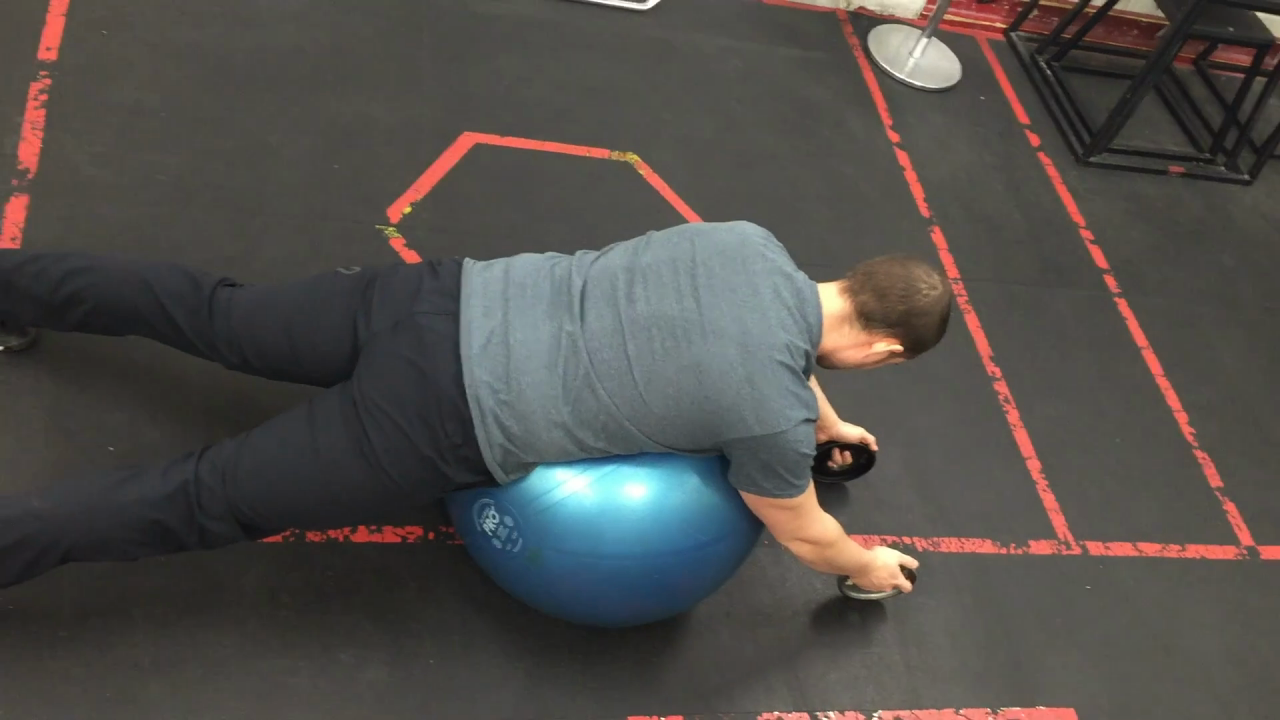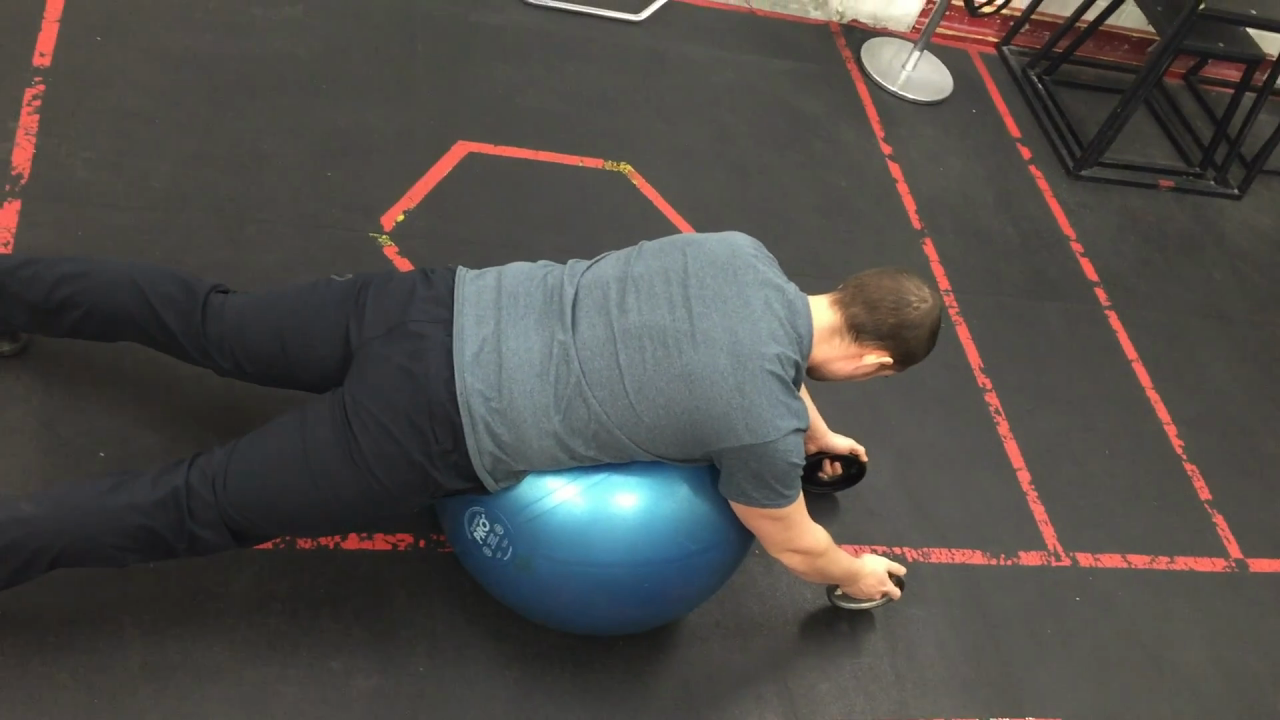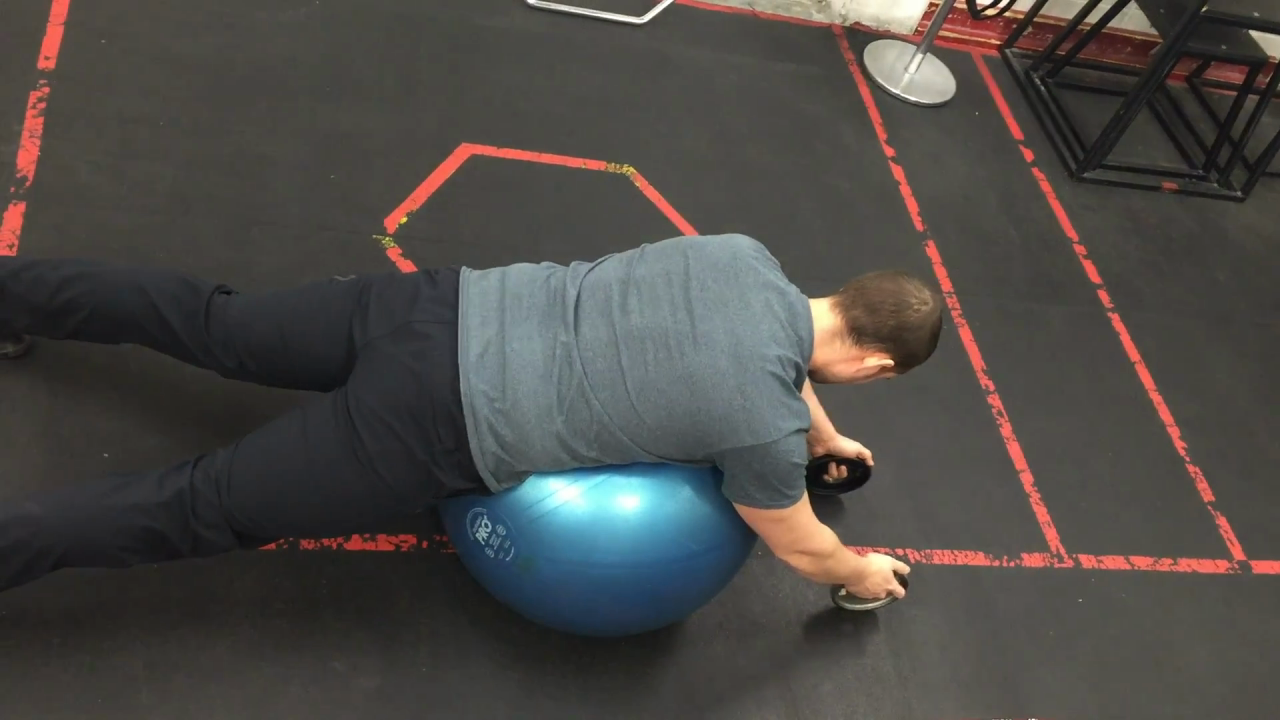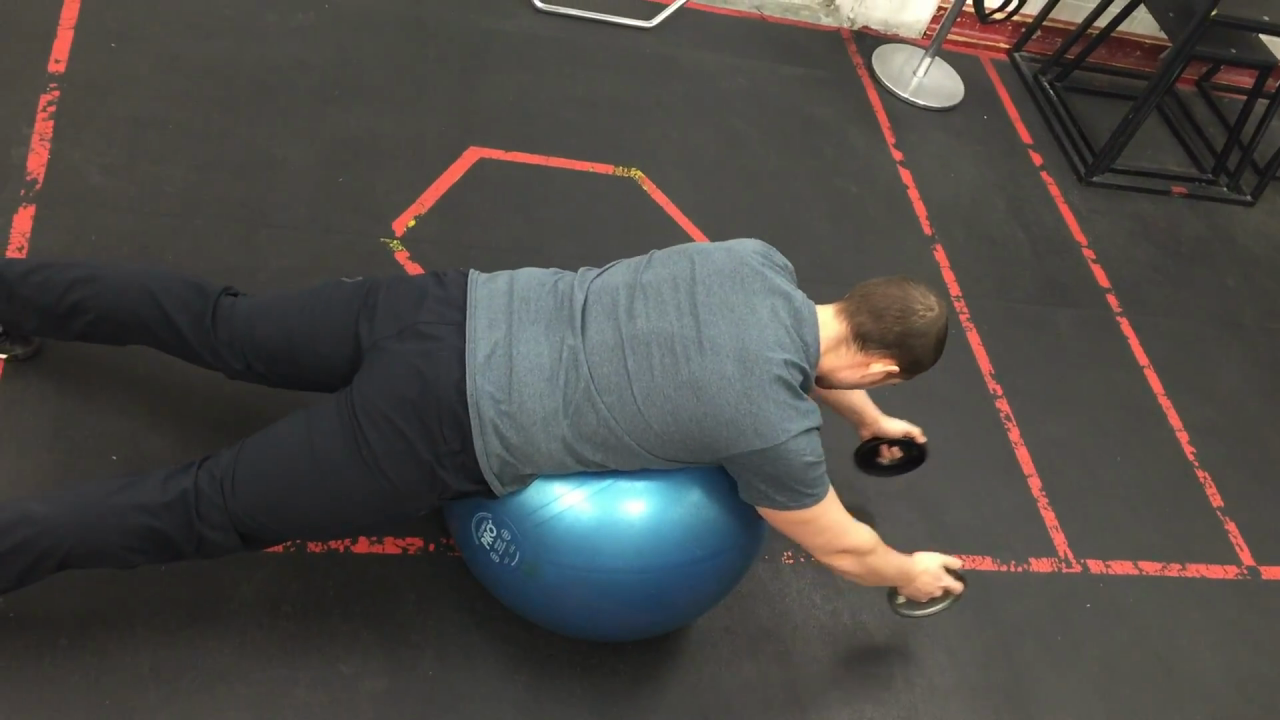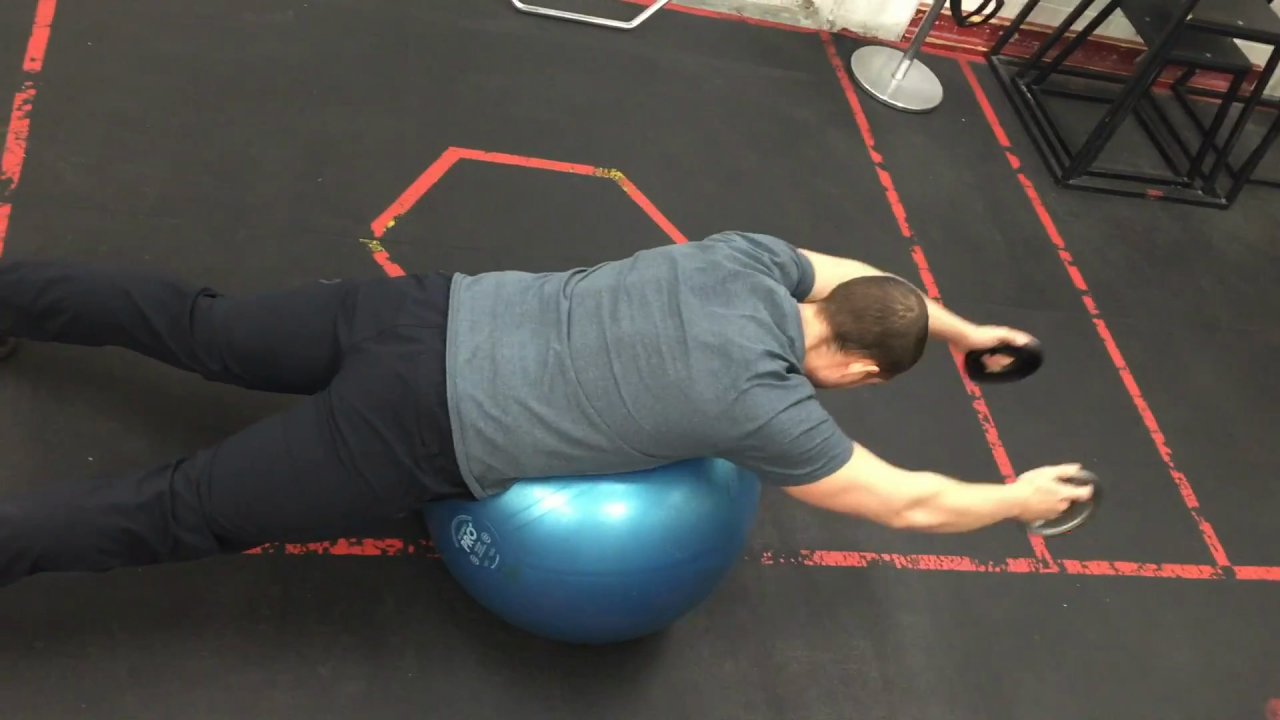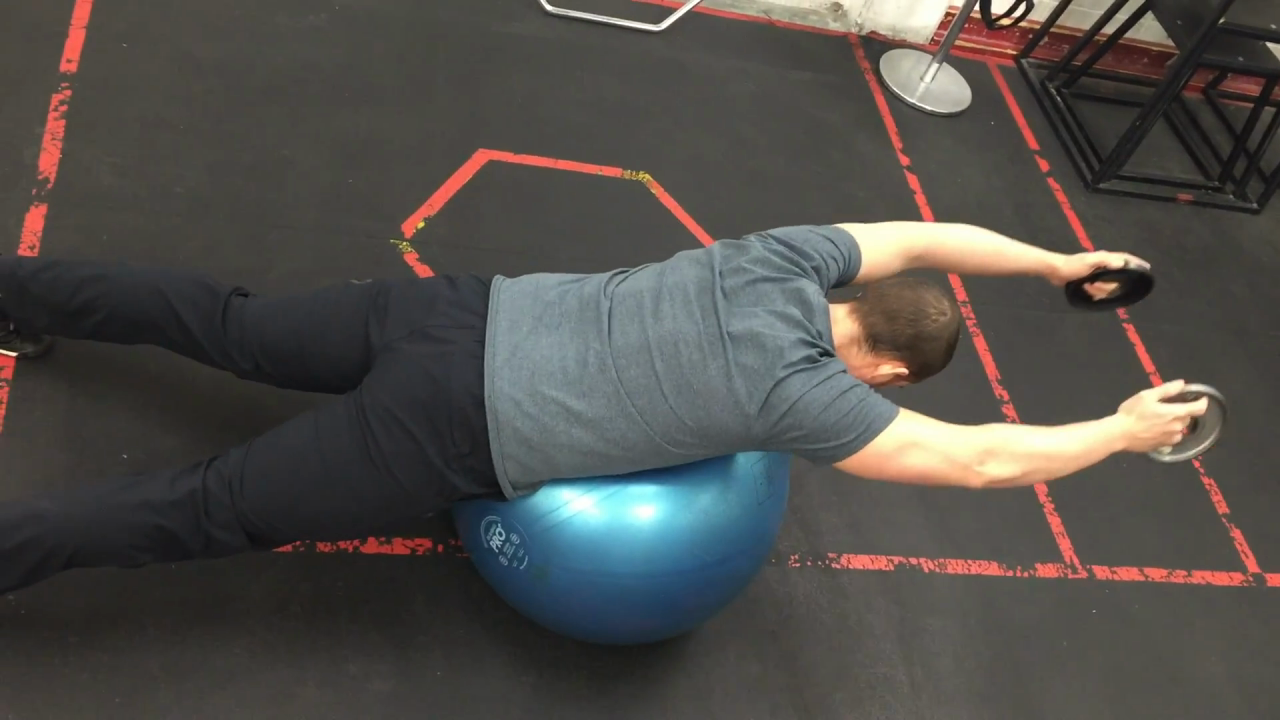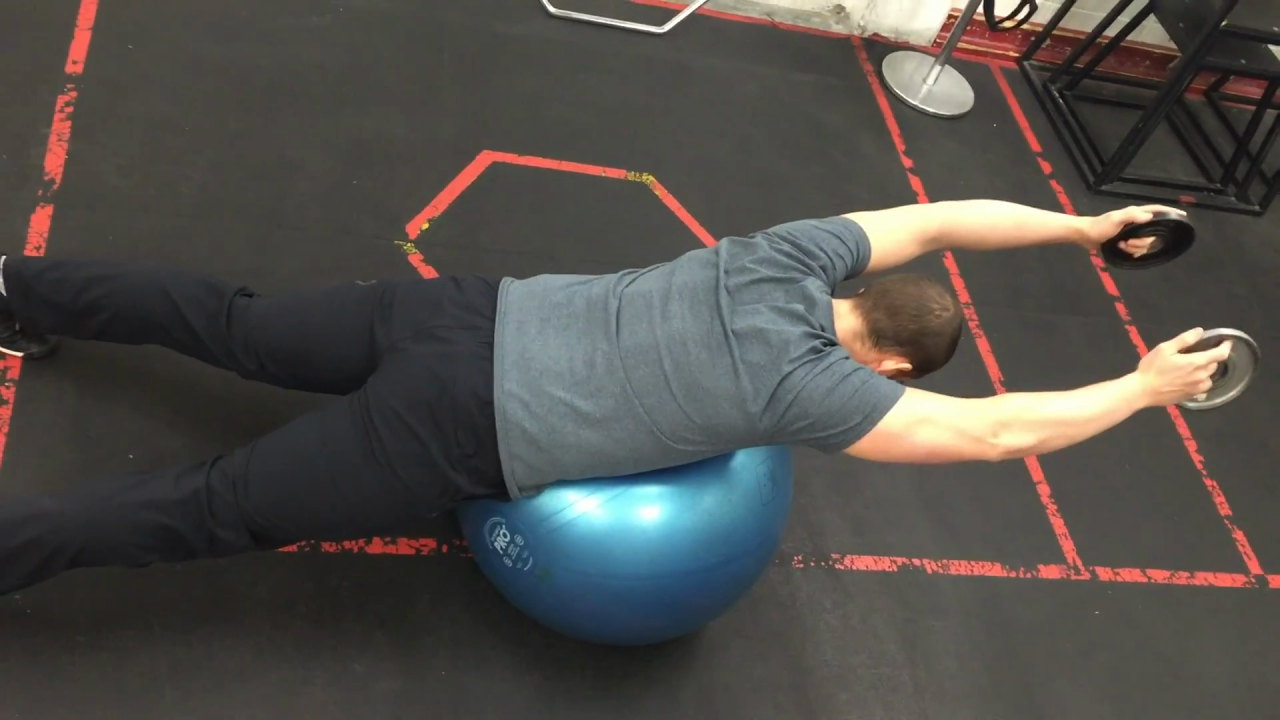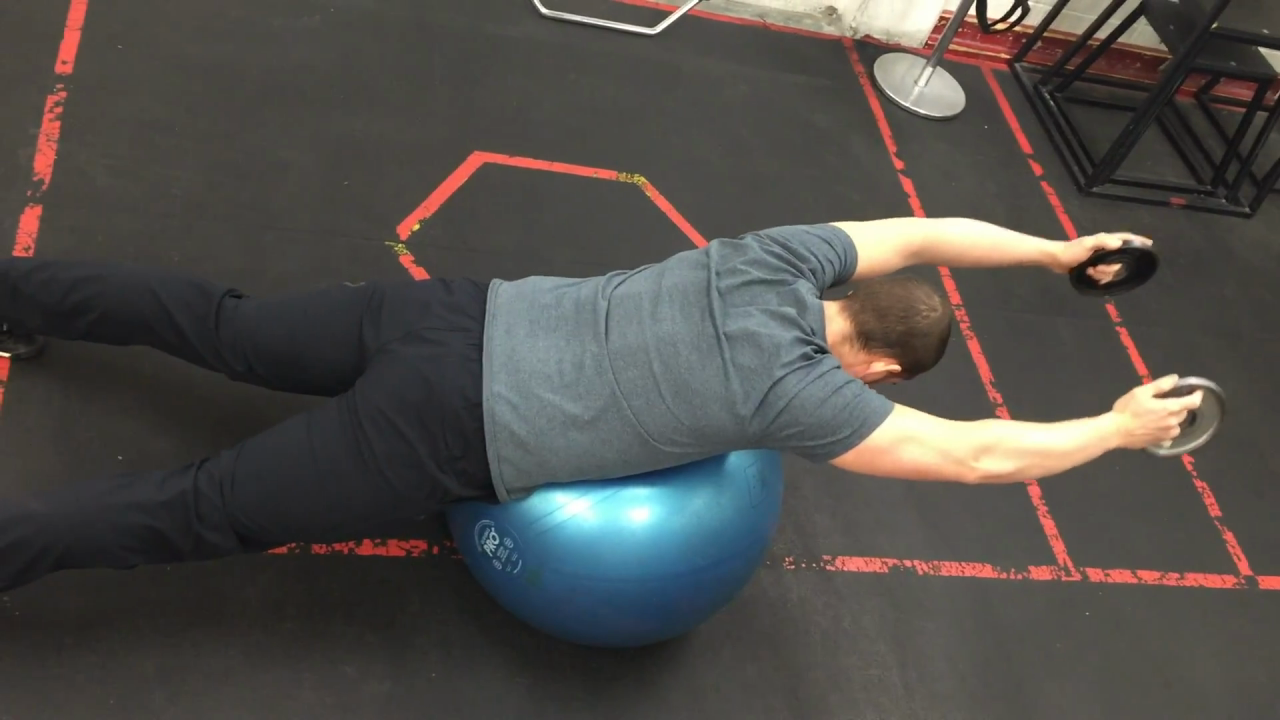
dt=0.5s
person 1, frame 1
left shoulder: (754, 246)
right shoulder: (771, 413)
right elbow: (805, 536)
left wrist: (826, 422)
right wrist: (869, 568)
left hip: (440, 300)
right hip: (439, 417)
left knee: (217, 319)
right knee: (209, 501)
person 1, frame 2
left shoulder: (745, 256)
right shoulder: (760, 422)
right elbow: (793, 544)
left wrist: (815, 434)
right wrist: (859, 575)
left hip: (433, 308)
right hip: (429, 424)
left knee: (208, 322)
right knee: (199, 506)
person 1, frame 3
left shoulder: (749, 259)
right shoulder: (762, 423)
right elbow: (801, 548)
left wrist: (825, 437)
right wrist: (864, 574)
left hip: (438, 307)
right hip: (431, 422)
left knee: (212, 324)
right knee: (199, 509)
person 1, frame 4
left shoulder: (760, 264)
right shoulder: (771, 425)
right elbow: (842, 547)
left wrist: (870, 421)
right wrist: (914, 576)
left hip: (448, 311)
right hip: (440, 426)
left knee: (219, 327)
right knee: (206, 510)
person 1, frame 5
left shoulder: (751, 259)
right shoulder: (757, 404)
left elbow: (861, 276)
right elbow: (909, 504)
left wrist: (961, 329)
right wrist: (1024, 496)
left hip: (428, 310)
right hip: (417, 427)
left knee: (200, 329)
right knee: (183, 512)
person 1, frame 6
left shoulder: (790, 258)
right shoulder: (795, 392)
left elbow: (924, 239)
right elbow: (981, 460)
left wrist: (1060, 264)
right wrist: (1127, 428)
left hip: (460, 314)
right hip: (453, 431)
left knee: (234, 329)
right knee: (217, 508)
person 1, frame 7
left shoulder: (788, 255)
right shoulder: (802, 388)
left elbow: (936, 219)
right elbow: (999, 430)
left wrist: (1088, 228)
right wrist: (1146, 387)
left hip: (466, 316)
right hip: (460, 431)
left knee: (238, 329)
right knee: (221, 511)
person 1, frame 8
left shoulder: (780, 258)
right shoulder: (791, 392)
left elbow: (920, 233)
right elbow: (976, 456)
left wrist: (1061, 251)
right wrist: (1121, 426)
left hip: (456, 317)
right hip: (447, 430)
left knee: (225, 328)
right knee: (205, 510)
